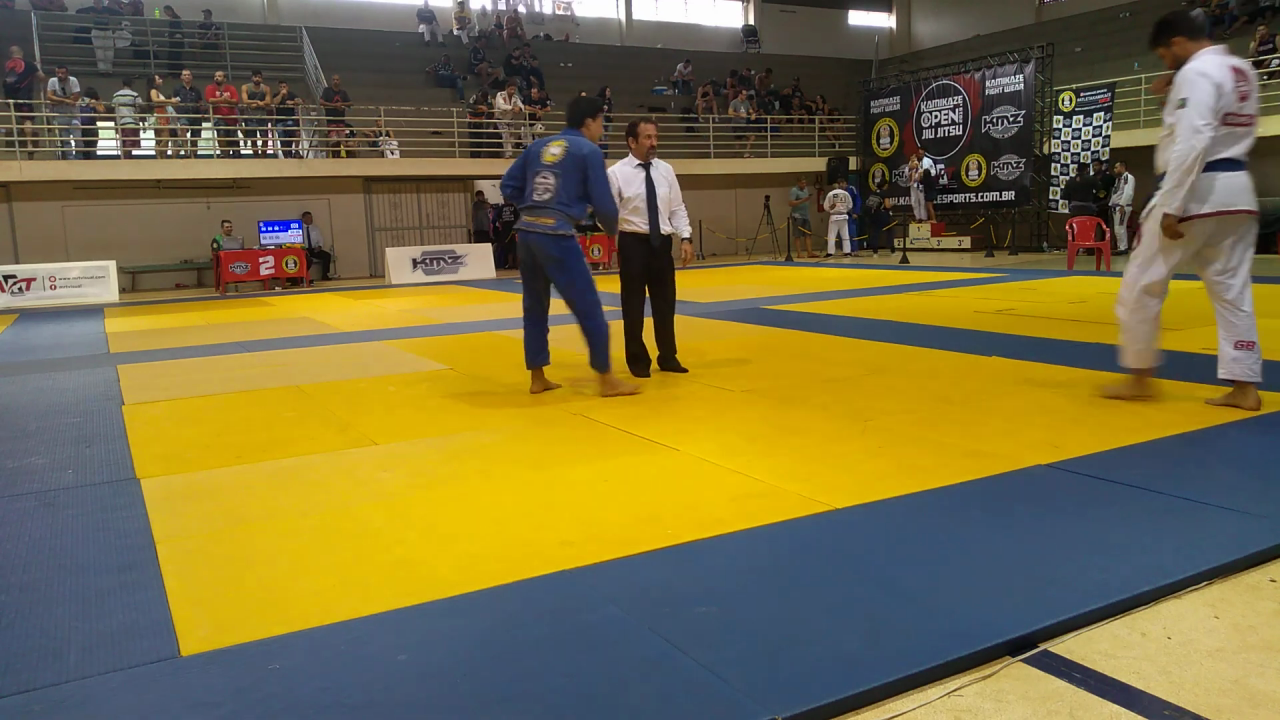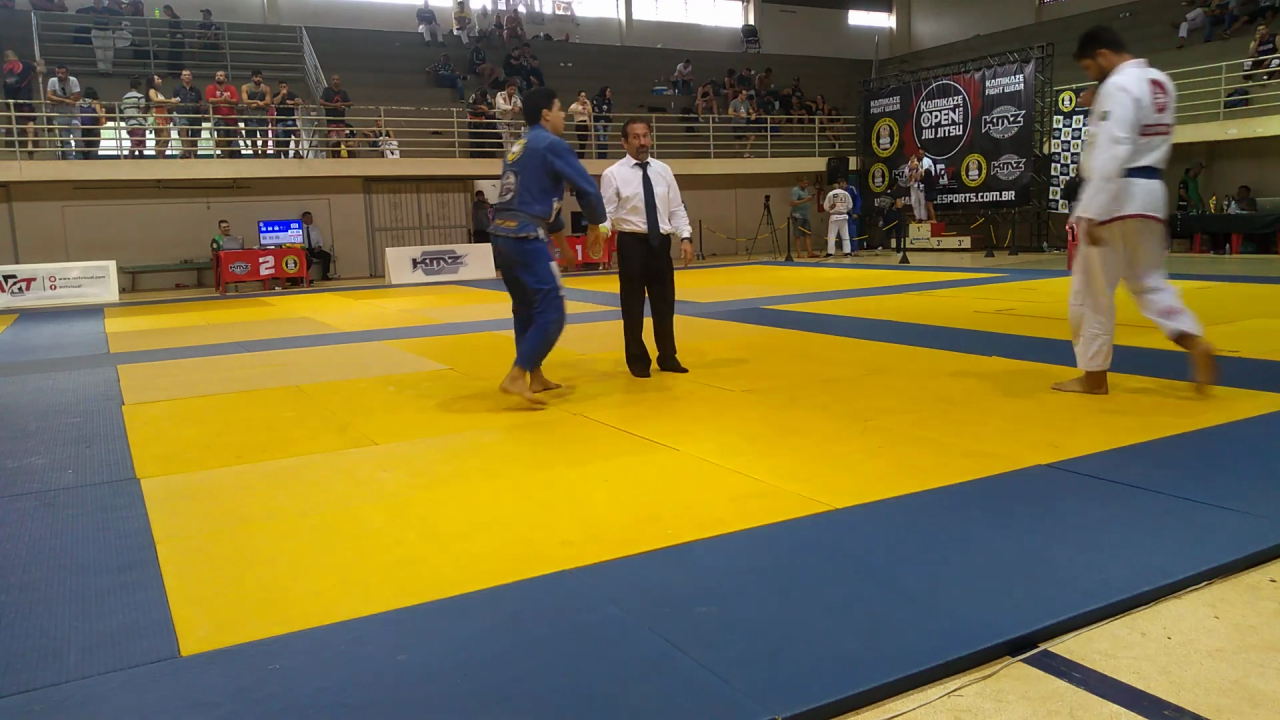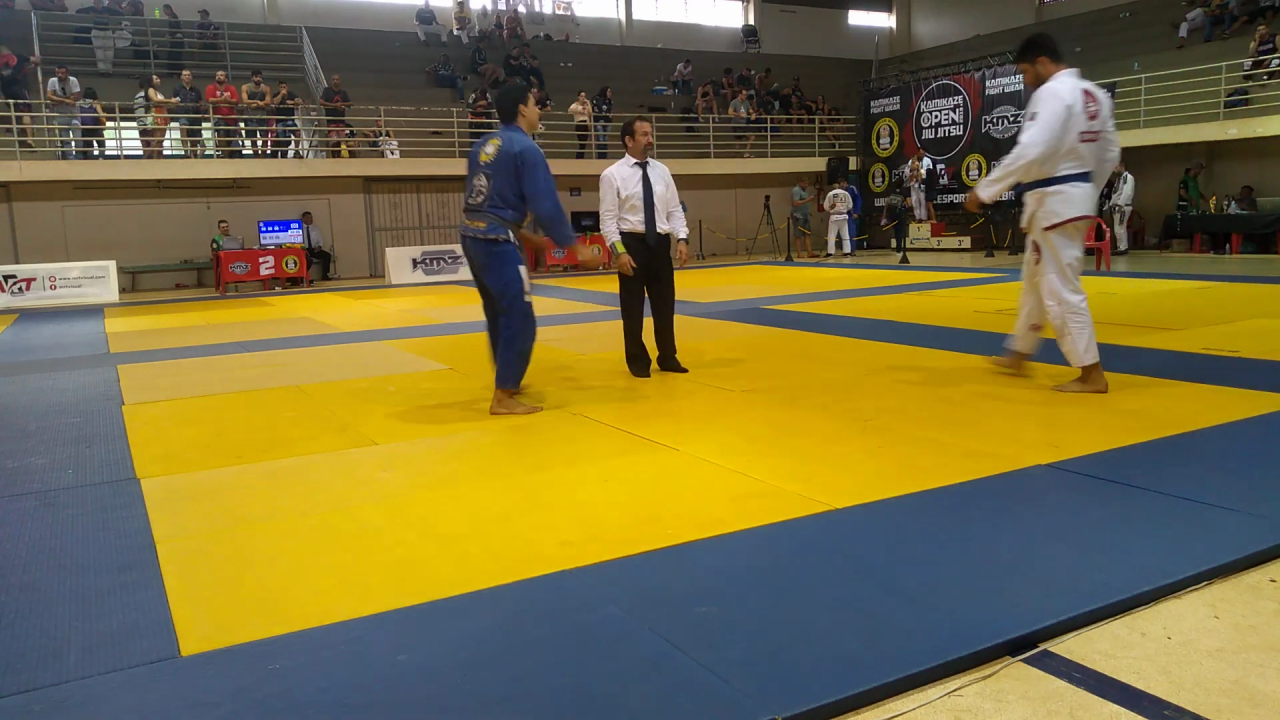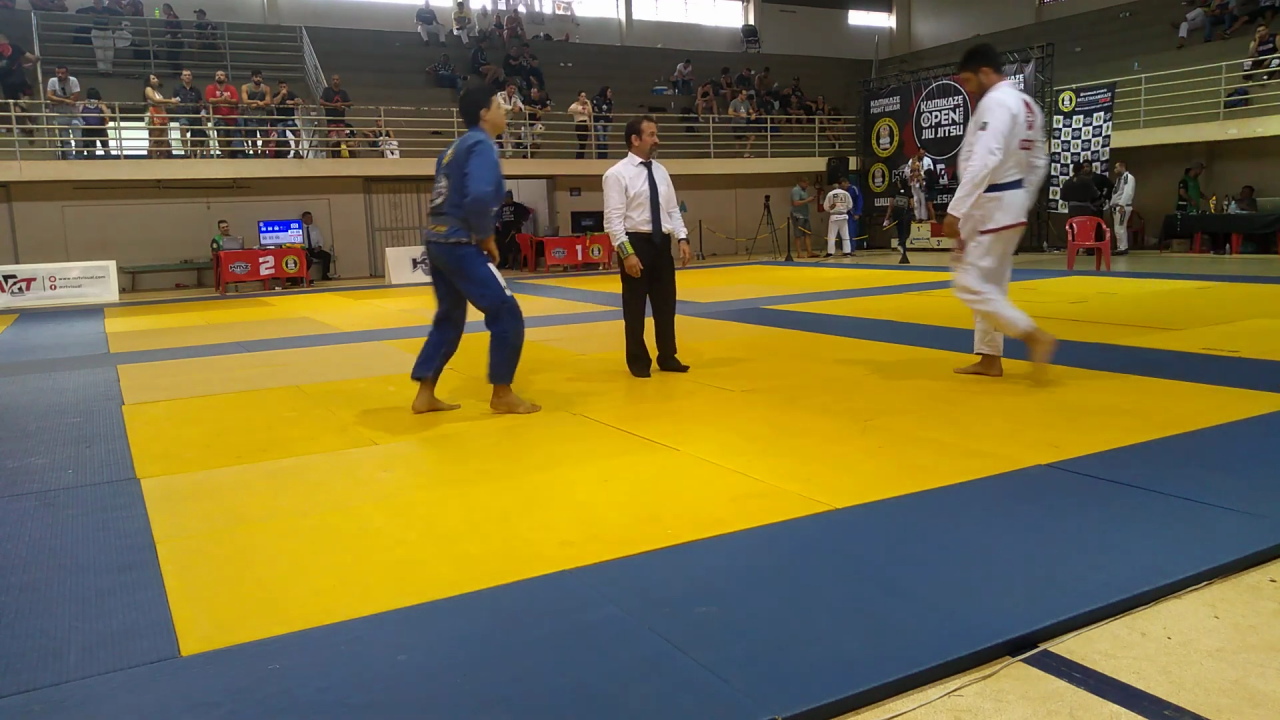
dt=0.3s
person 1, frame 1
left shoulder: (1196, 72)
right shoulder: (1243, 71)
left elbow: (1192, 141)
left wrist: (1171, 206)
left hip: (1197, 190)
right hip: (1238, 189)
left knee: (1142, 284)
right knee: (1232, 289)
left ankle: (1139, 377)
right ankle: (1245, 385)
person 1, frame 2
left shoulder: (1117, 86)
right shoulder: (1161, 84)
left elbow: (1111, 154)
left wrist: (1089, 212)
right wrist: (1101, 121)
left hip: (1119, 196)
right hip: (1150, 191)
left knee: (1090, 290)
right knee: (1149, 282)
left ankle: (1094, 375)
right ankle: (1197, 346)
person 1, frame 3
left shoulder: (1051, 93)
right shoulder: (1096, 95)
left elbow: (1028, 152)
right elbow: (1110, 153)
left wrist: (983, 191)
left hip: (1054, 198)
right hip: (1079, 193)
left knee: (1060, 288)
right knee: (1036, 281)
left ankle: (1091, 373)
right ankle: (1019, 353)
person 1, frame 4
left shoulder: (995, 104)
right shoulder: (1026, 104)
left elbow: (984, 162)
right elbow: (1037, 164)
left wrist: (956, 210)
left hip: (990, 204)
right hip: (1014, 204)
left knee: (972, 285)
right knee: (990, 283)
left ankle: (1036, 337)
right ankle: (989, 357)
person 2, frame 1
left shoulder: (538, 147)
right shoulder: (589, 152)
left elbow: (508, 185)
right elbow: (603, 202)
right wrist: (612, 229)
left hip: (526, 231)
right hip: (557, 236)
left knee: (535, 307)
right knee: (589, 309)
left ankle: (538, 377)
right ankle: (607, 380)
person 2, frame 2
left shoulder: (515, 149)
right shoulder: (551, 144)
right elbow: (586, 187)
left wrist: (557, 230)
right wrist: (595, 224)
left hip: (501, 233)
right hip: (526, 237)
left knee: (526, 308)
right knee: (551, 313)
left ankle: (536, 378)
right ankle: (516, 377)
person 2, frame 3
left shoulder: (481, 146)
right shoulder: (525, 149)
right elbow: (545, 205)
left wrist: (514, 230)
right wrist: (573, 245)
left hip: (471, 234)
right hip: (497, 240)
left knee: (499, 311)
right knee: (518, 318)
left ankle: (507, 381)
right ankle: (505, 397)
person 2, frame 4
left shoulder: (454, 148)
right shoulder: (482, 146)
right elbow: (479, 197)
right wrist: (486, 237)
left hip: (436, 241)
right hip: (459, 244)
left knee: (450, 317)
right knee: (506, 315)
left ankle: (425, 395)
right ankle: (502, 395)
person 3, frame 1
left shoulder: (665, 170)
right shoulder: (616, 173)
left elbow: (677, 209)
left wrist: (685, 238)
left hip: (661, 243)
right hip: (633, 243)
left knee: (665, 302)
right knee: (633, 305)
left ankle: (668, 357)
right ankle: (637, 359)
person 3, frame 2
left shoulder: (663, 170)
right shoulder: (613, 174)
left elbow: (677, 209)
right elbow: (606, 212)
left wrist: (685, 237)
right wrist: (602, 230)
left hip: (660, 243)
right hip: (632, 243)
left knee: (664, 302)
right knee: (633, 305)
left ankle: (667, 356)
right ankle: (638, 360)
person 3, frame 3
left shoulder: (661, 171)
right shoulder: (613, 175)
left elbow: (674, 210)
right elbow: (608, 218)
left wrist: (681, 239)
right wrist: (618, 250)
left hip: (660, 243)
right hip: (632, 245)
left knee: (664, 302)
right knee: (633, 306)
left ankle: (667, 357)
right ankle: (638, 360)
person 3, frame 4
left shoulder: (660, 171)
right shoulder: (617, 174)
left elbow: (672, 210)
right elbow: (613, 219)
left wrist: (682, 238)
right wrist: (627, 253)
left hip: (661, 243)
right hip: (635, 244)
left knee: (666, 302)
right knee: (635, 306)
left ankle: (667, 356)
right ankle: (638, 360)
